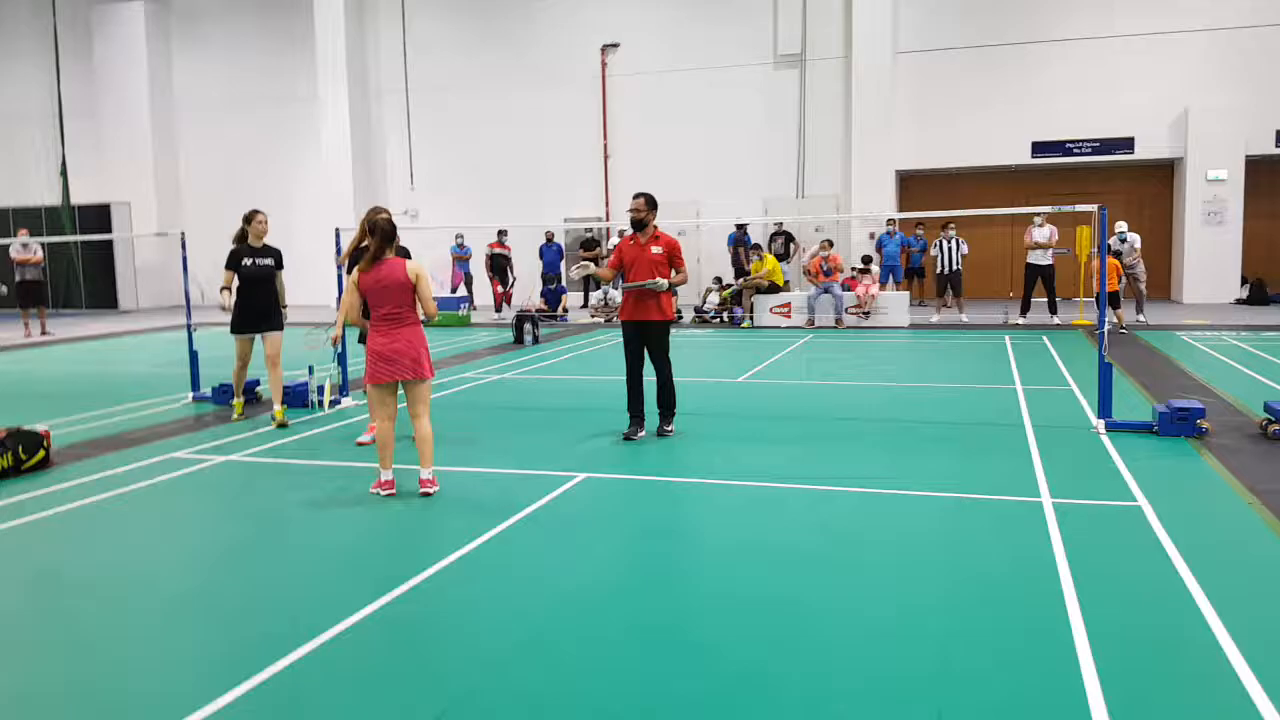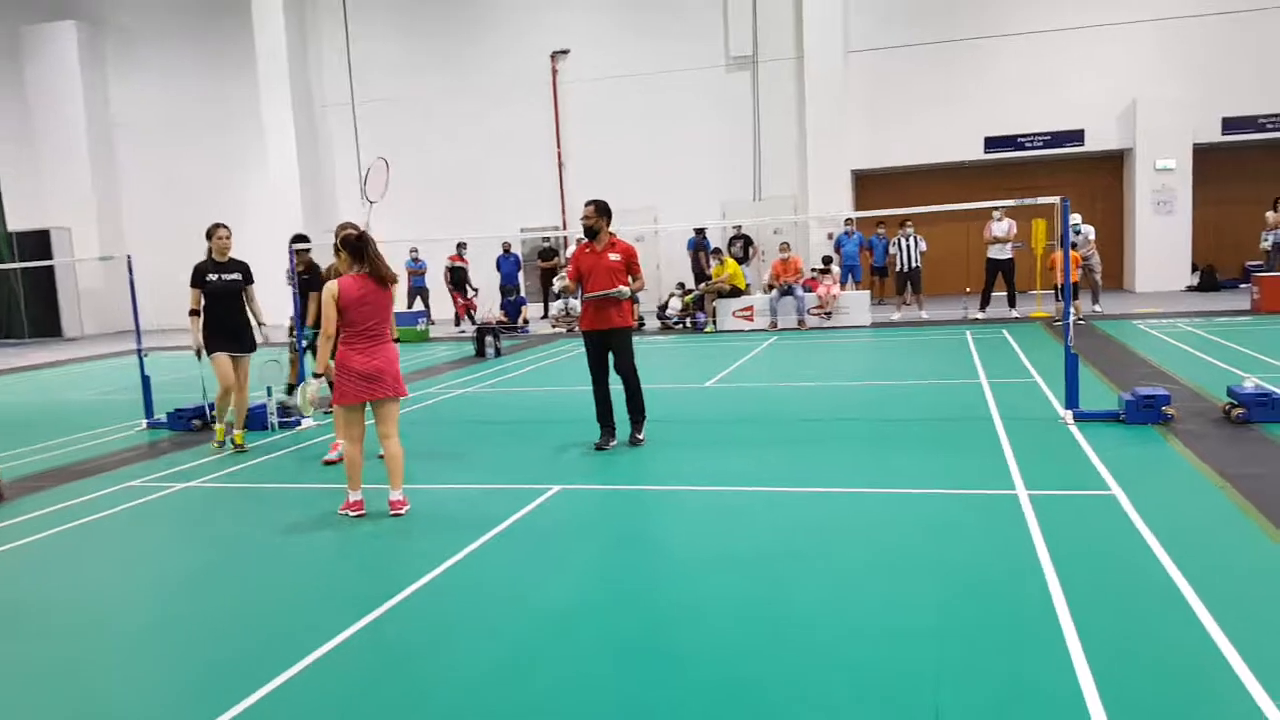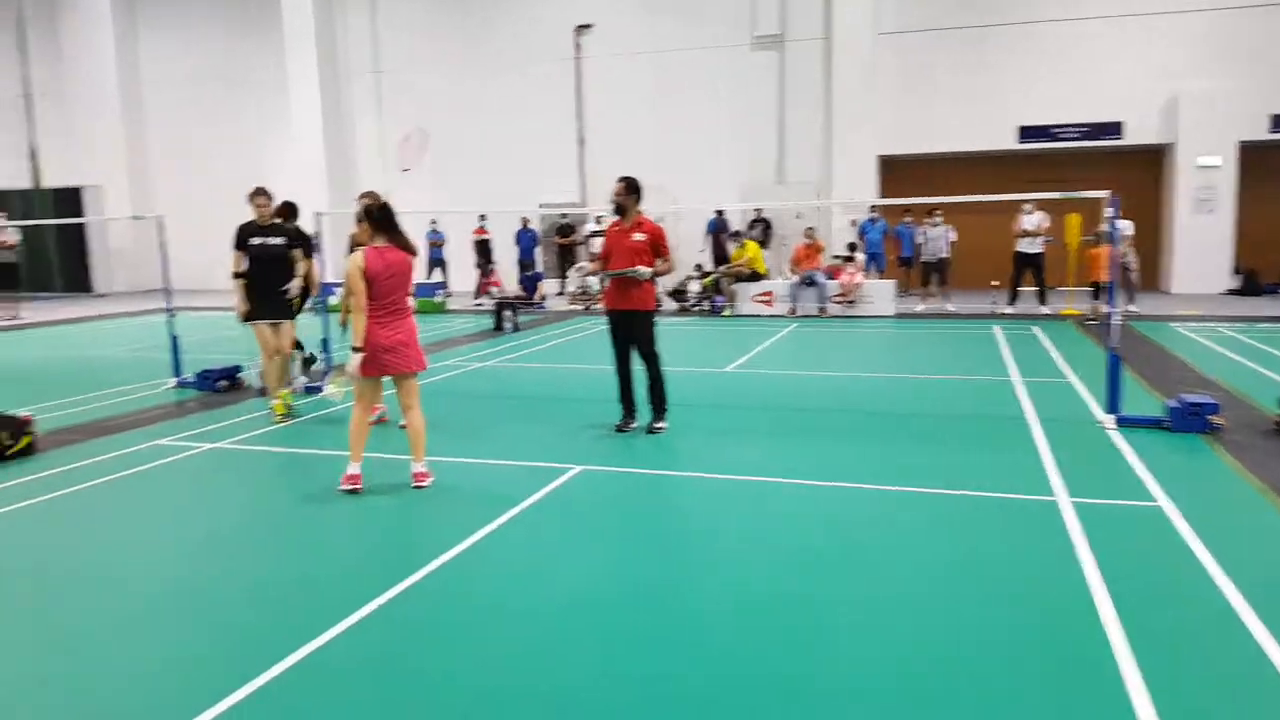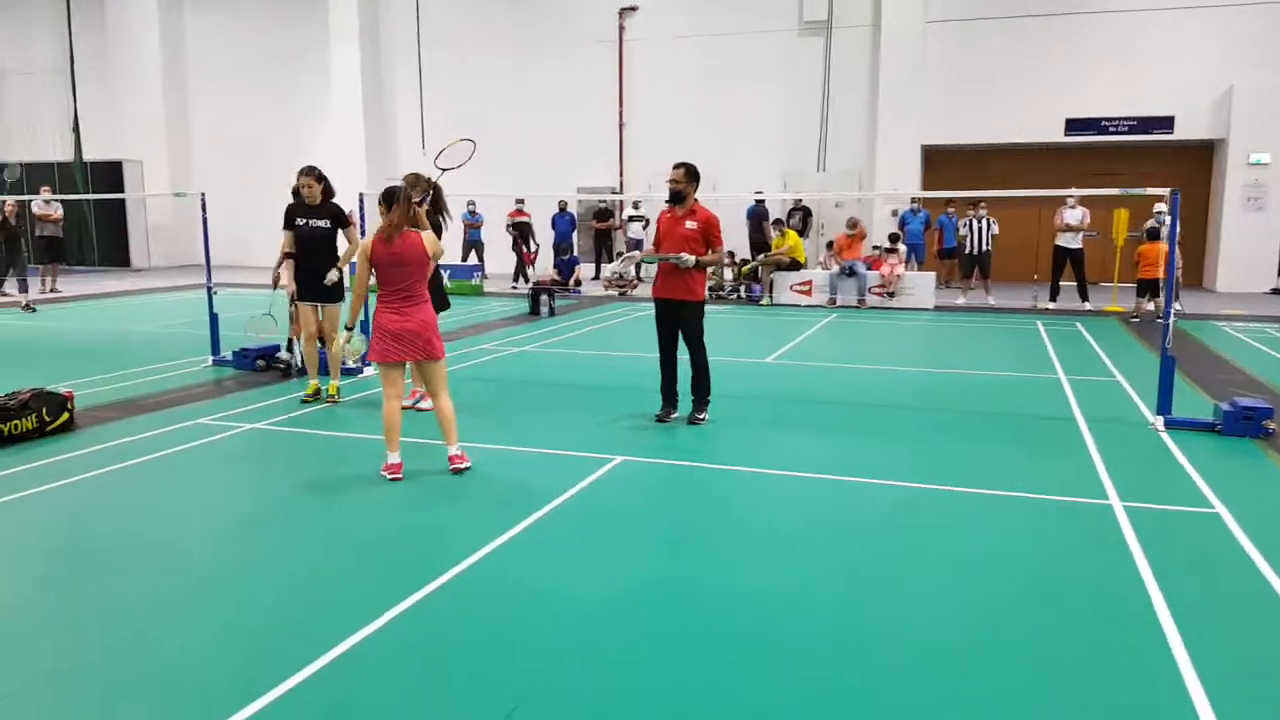
dt=0.4s
person 1, frame 1
left shoulder: (359, 273)
right shoulder: (412, 268)
left elbow: (352, 316)
right elbow: (431, 312)
left hip: (380, 348)
right hip: (411, 345)
left knee: (384, 418)
right knee: (420, 415)
left ankle: (386, 479)
right ankle: (427, 478)
person 1, frame 2
left shoulder: (334, 287)
right shoulder: (385, 282)
left elbow: (328, 334)
left wrist: (319, 375)
left hip: (350, 366)
right hip: (384, 362)
left knee: (352, 439)
right knee: (389, 434)
left ankle: (355, 500)
right ankle: (397, 498)
person 1, frame 3
left shoulder: (358, 259)
right shoulder: (406, 253)
left elbow: (359, 307)
left wrist: (357, 349)
left hip: (373, 338)
right hip: (403, 336)
left knee: (361, 408)
right knee: (411, 407)
left ankle: (353, 472)
right ankle: (419, 470)
person 1, frame 4
left shoulder: (369, 245)
right shoulder: (426, 238)
left elbow: (360, 292)
left wrist: (348, 328)
right wrist: (424, 221)
left hip: (388, 325)
right hip: (422, 321)
left knee: (392, 396)
right knee: (439, 391)
left ankle: (393, 462)
right ankle: (455, 453)
person 2, frame 1
left shoulder: (669, 243)
right shoulder: (624, 244)
left elbow: (683, 275)
right elbow: (610, 274)
left wrist: (667, 283)
right wrist: (593, 270)
left hip: (658, 316)
right hip: (630, 316)
left knee: (662, 367)
right knee: (633, 369)
left ankle: (667, 417)
right ankle: (636, 421)
person 2, frame 2
left shoulder: (625, 249)
right shoulder: (579, 253)
left elbow: (640, 281)
right elbow: (572, 286)
left wrist: (629, 290)
right wrist: (565, 284)
left hip: (619, 324)
right hip: (590, 326)
left knee: (627, 372)
right knee: (598, 379)
left ankle: (638, 424)
right ankle: (607, 431)
person 2, frame 3
left shoulder: (652, 229)
right shoulder: (611, 230)
left elbow: (668, 264)
right elbow: (603, 262)
left wrist: (650, 271)
right wrist: (589, 268)
left hip: (641, 306)
right hip: (614, 305)
left knee: (648, 357)
right knee: (621, 360)
left ankle: (659, 413)
right ankle: (628, 413)
person 2, frame 4
left shoulder: (707, 218)
right shoulder: (664, 217)
left elbow: (719, 256)
left wrist: (695, 260)
left hip: (691, 297)
right hip: (663, 295)
left knee: (696, 349)
right knee: (666, 350)
left ankle: (701, 404)
right ankle: (669, 403)
person 3, frame 1
left shoulder: (275, 253)
right shoulder: (237, 253)
right elbow: (226, 285)
left wrist: (283, 306)
right wrist: (226, 300)
left hip: (271, 315)
right hip: (245, 315)
left knee: (273, 359)
right knee: (243, 361)
left ankle: (278, 411)
right ankle: (238, 401)
person 3, frame 2
left shoulder: (242, 267)
right shoulder: (201, 269)
left elbow: (251, 300)
right elbow: (195, 307)
left wrist: (261, 323)
right wrist: (195, 336)
left hip: (242, 332)
right hip: (216, 335)
left knee: (242, 385)
right knee: (227, 383)
left ankle: (238, 433)
right ankle: (220, 425)
person 3, frame 3
left shoulder: (285, 232)
right shoulder: (244, 232)
left elbow: (300, 261)
right elbow: (238, 269)
left wrist: (298, 279)
right wrist: (240, 299)
left hip: (282, 298)
right hip: (257, 299)
left knee: (285, 350)
right knee: (269, 351)
left ankle: (284, 391)
right ankle: (275, 403)
person 3, frame 4
left shoulder: (334, 211)
right shoulder: (293, 210)
left elbow: (354, 244)
right elbow: (289, 249)
left wrist: (338, 269)
right wrist: (289, 279)
left hip: (330, 280)
right hip: (303, 281)
left knee: (330, 333)
right knee: (309, 334)
left ankle: (334, 384)
right ankle: (313, 384)
